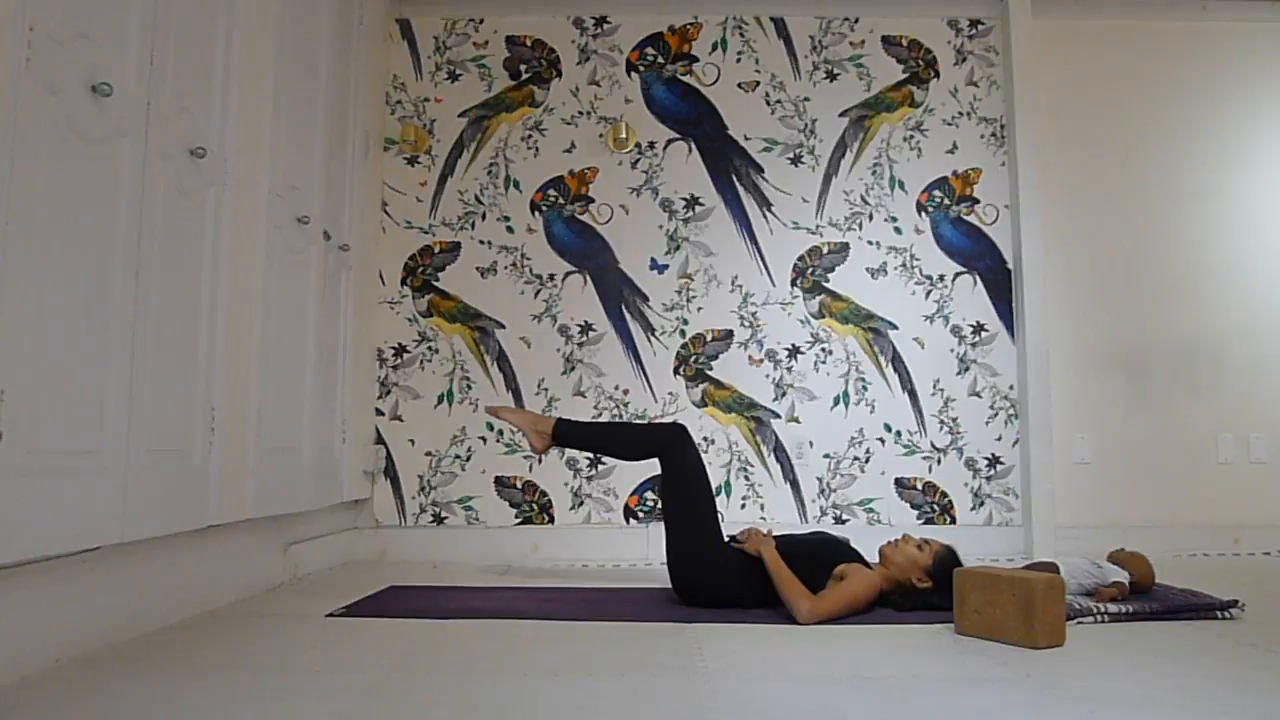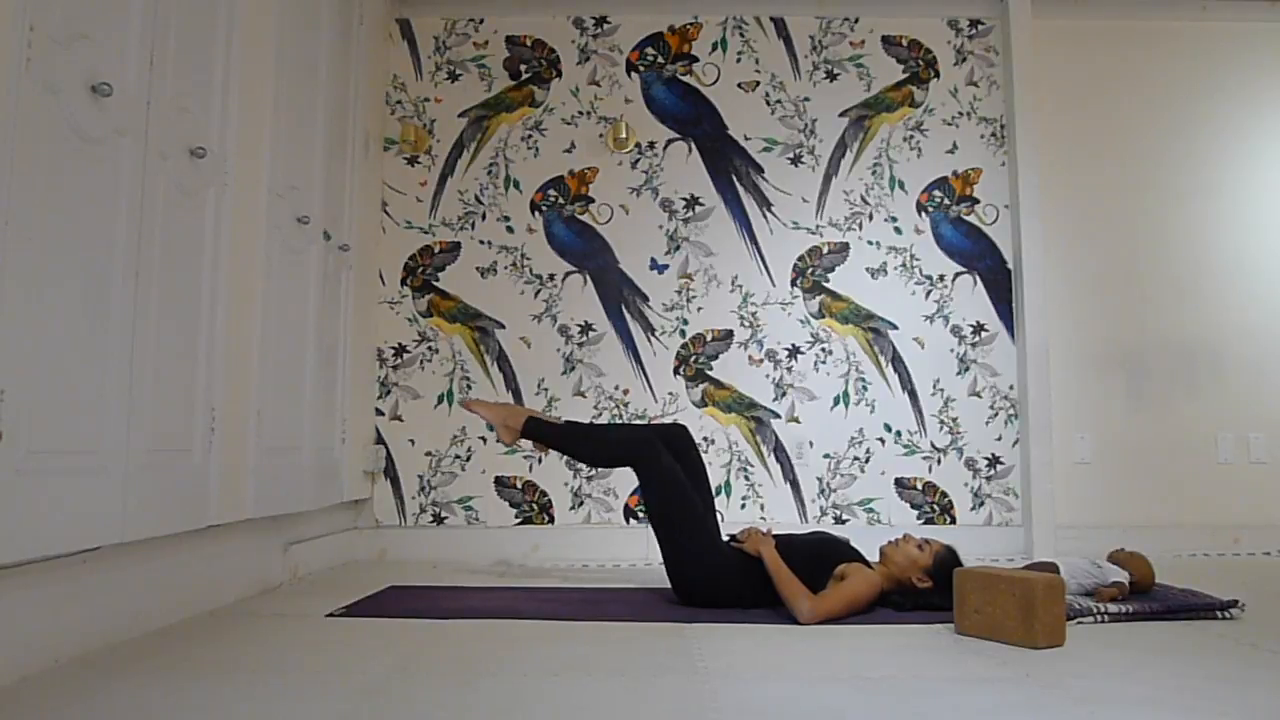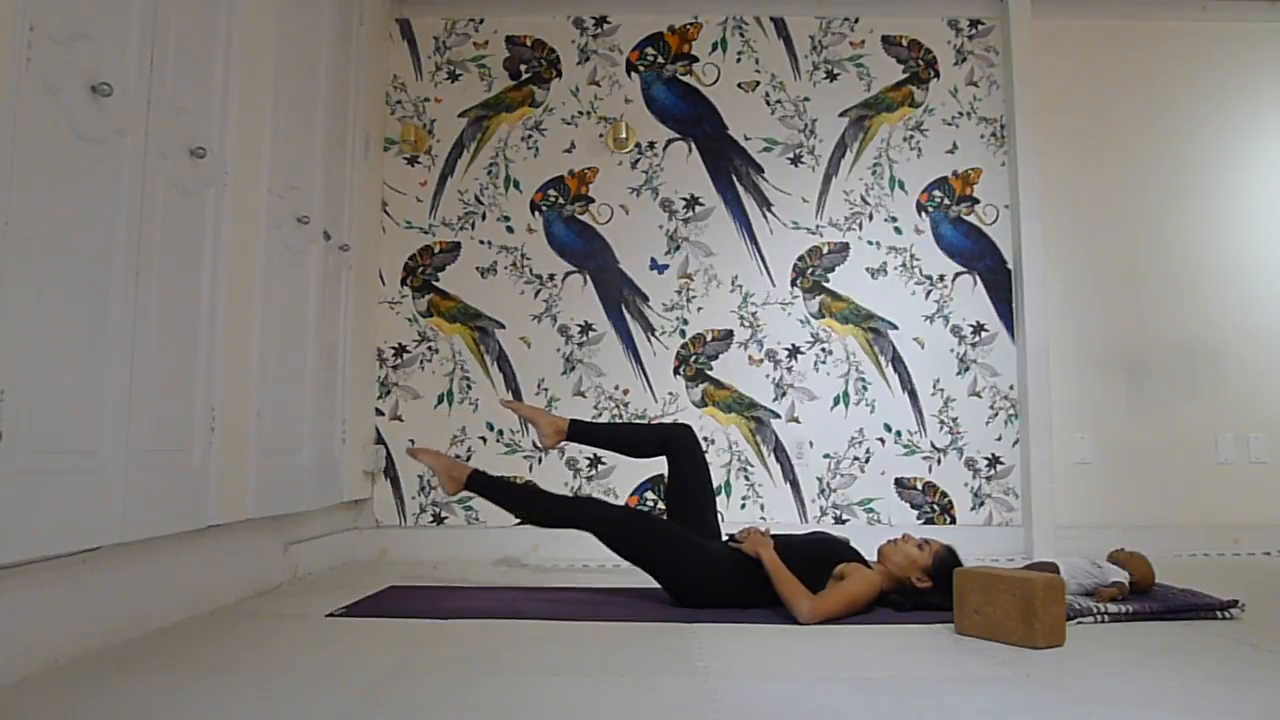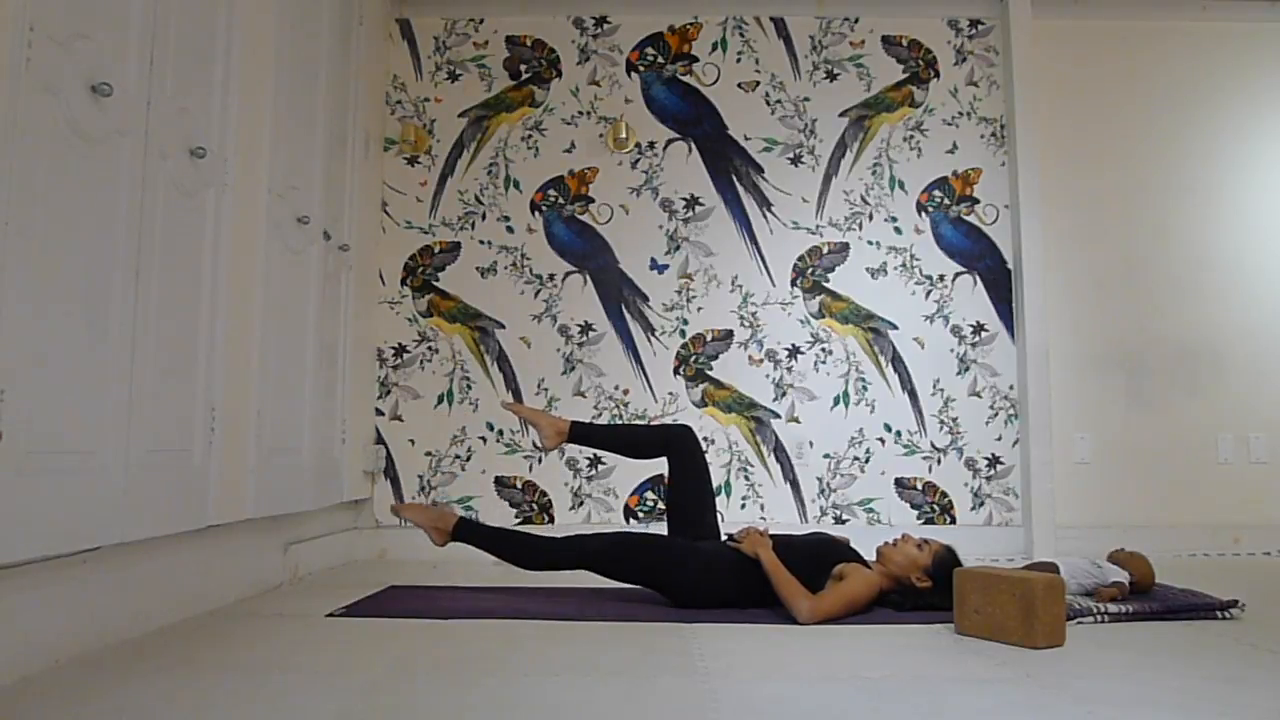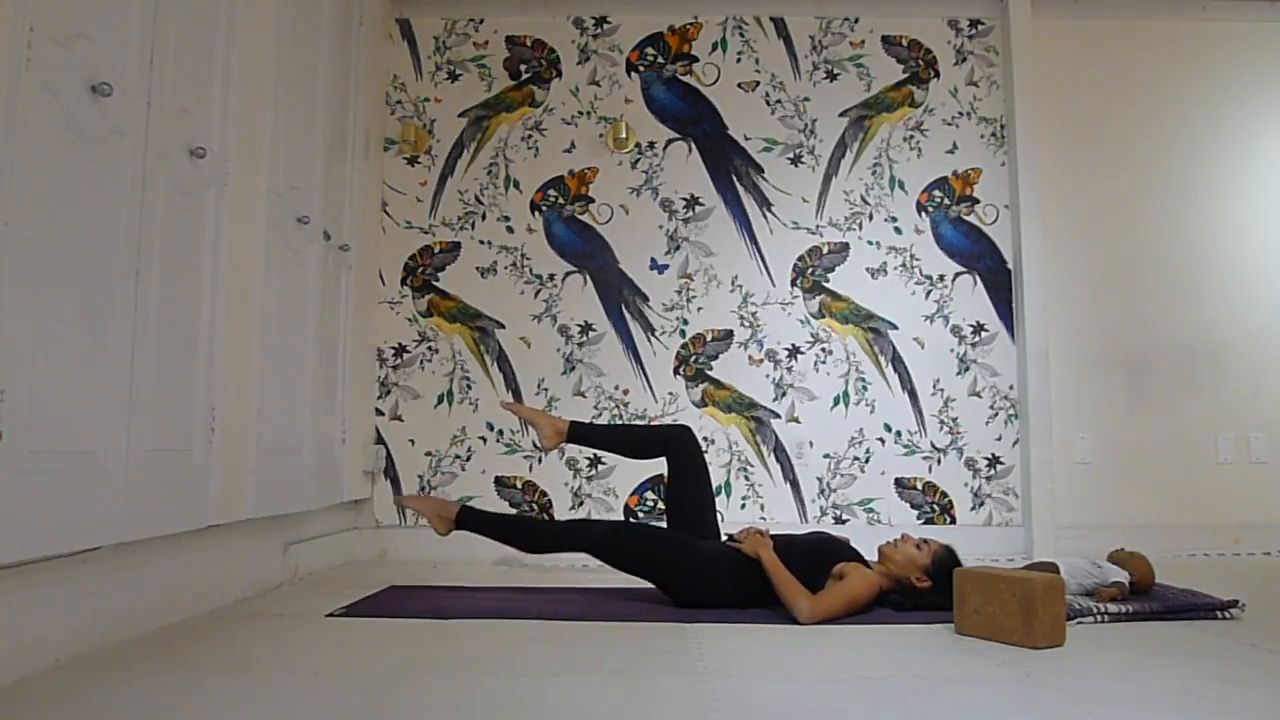
dt=0.7s
person 1, frame 1
left shoulder: (866, 585)
right shoulder: (862, 569)
left elbow: (807, 609)
left wrist: (766, 551)
right wrist: (763, 542)
left hip: (711, 577)
right hip: (720, 565)
left knee: (674, 439)
right knee: (672, 439)
left ankle: (552, 428)
right ankle: (553, 433)
person 1, frame 2
left shoulder: (868, 585)
right shoulder: (860, 568)
left elbow: (808, 610)
left wrist: (766, 551)
right wrist: (761, 540)
left hip: (713, 578)
right hip: (719, 560)
left knee: (646, 451)
right knee: (674, 437)
left ankle: (521, 427)
right ankle: (554, 428)
person 1, frame 3
left shoulder: (867, 585)
right shoulder: (857, 566)
left elbow: (807, 609)
left wrist: (763, 551)
right wrist: (759, 541)
left hip: (712, 578)
right hip: (715, 556)
left knee: (589, 511)
right knee: (679, 438)
left ankle: (467, 478)
right ankle: (563, 430)
person 1, frame 4
left shoulder: (865, 585)
right shoulder: (855, 563)
left elbow: (807, 609)
left wrist: (762, 553)
right wrist: (759, 539)
left hip: (708, 577)
right hip: (711, 553)
left knee: (574, 549)
right knee: (679, 438)
left ankle: (455, 528)
right ankle: (565, 431)
person 1, frame 5
left shoulder: (865, 585)
right shoulder: (855, 563)
left elbow: (806, 608)
left wrist: (763, 552)
right wrist: (760, 537)
left hip: (709, 578)
right hip: (712, 553)
left knee: (585, 533)
right knee: (677, 438)
left ankle: (459, 517)
right ankle: (563, 430)
